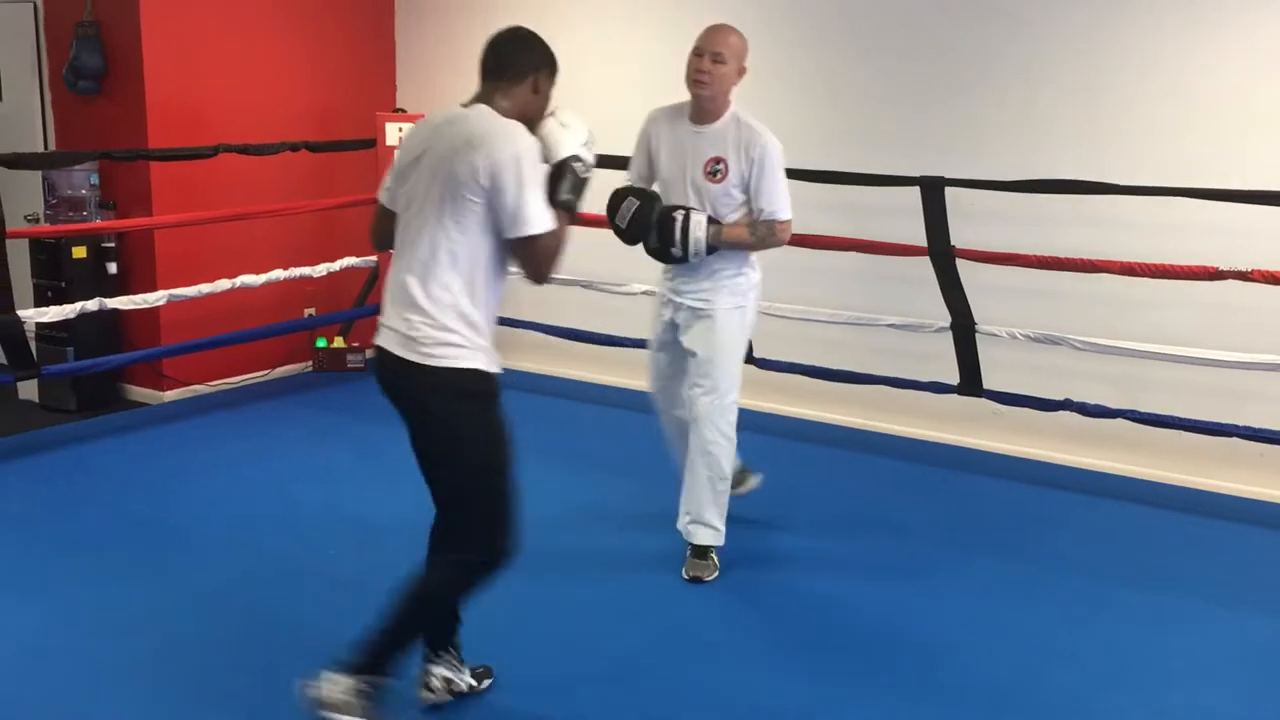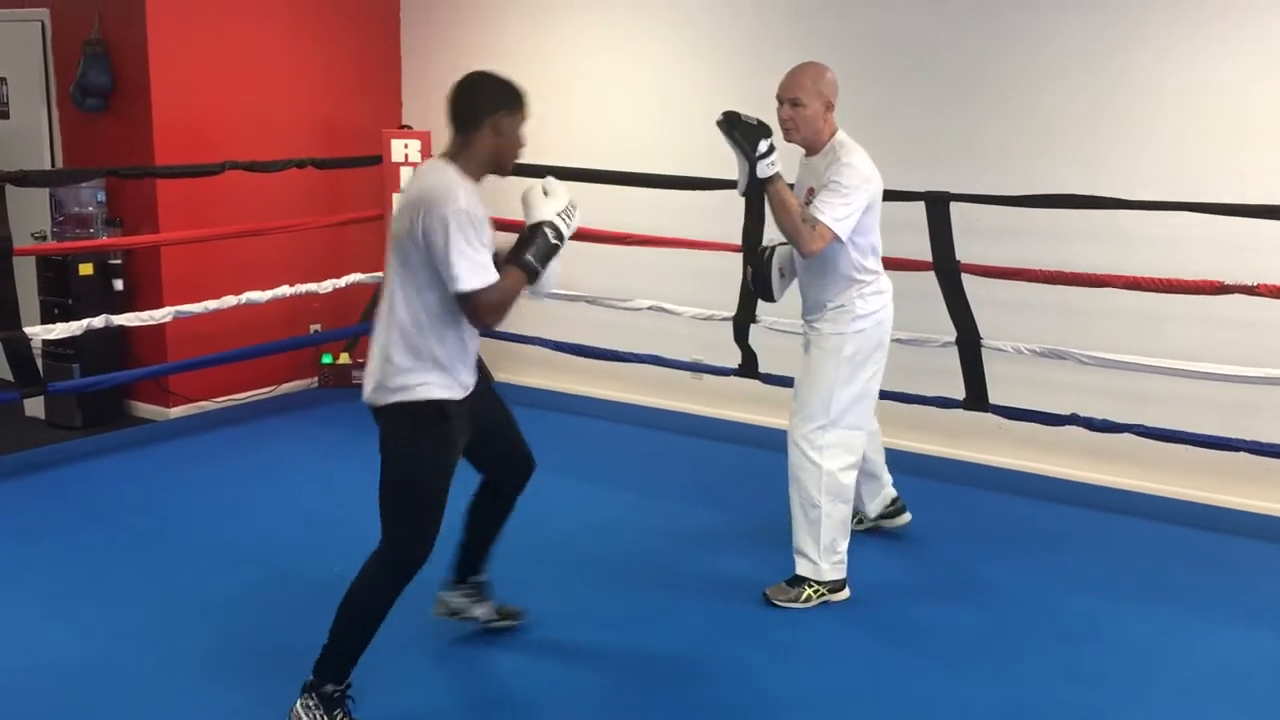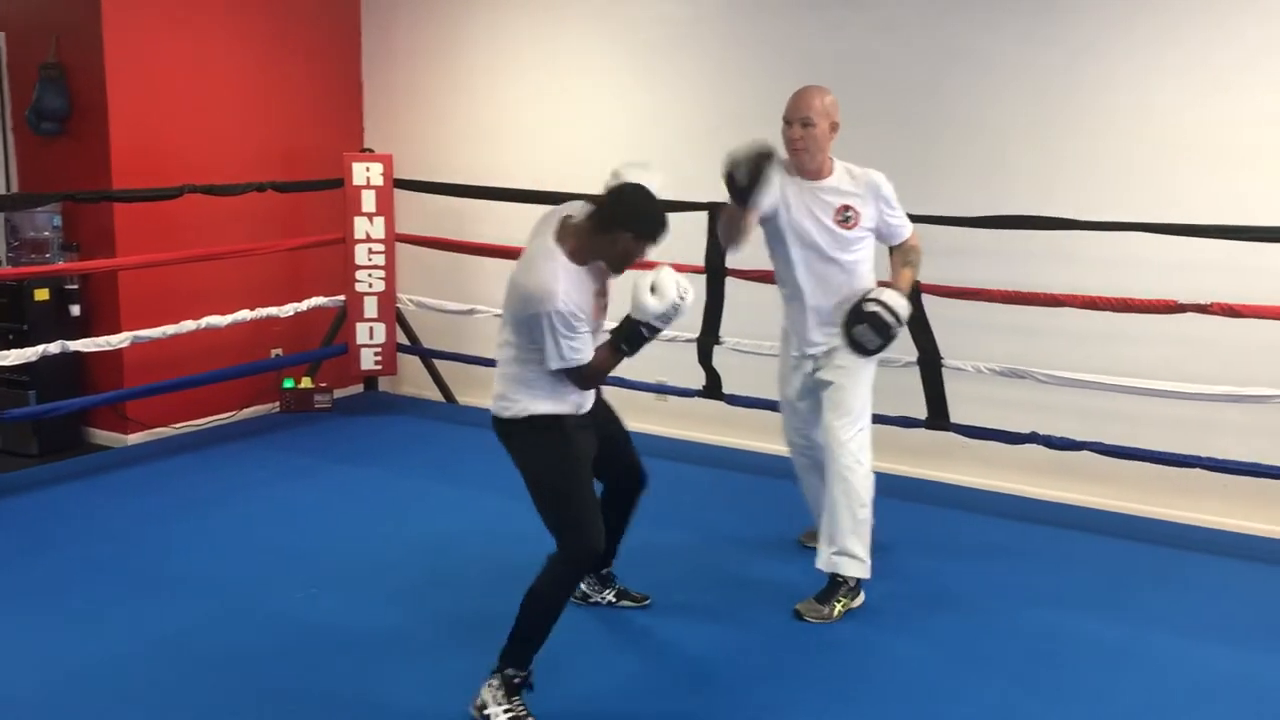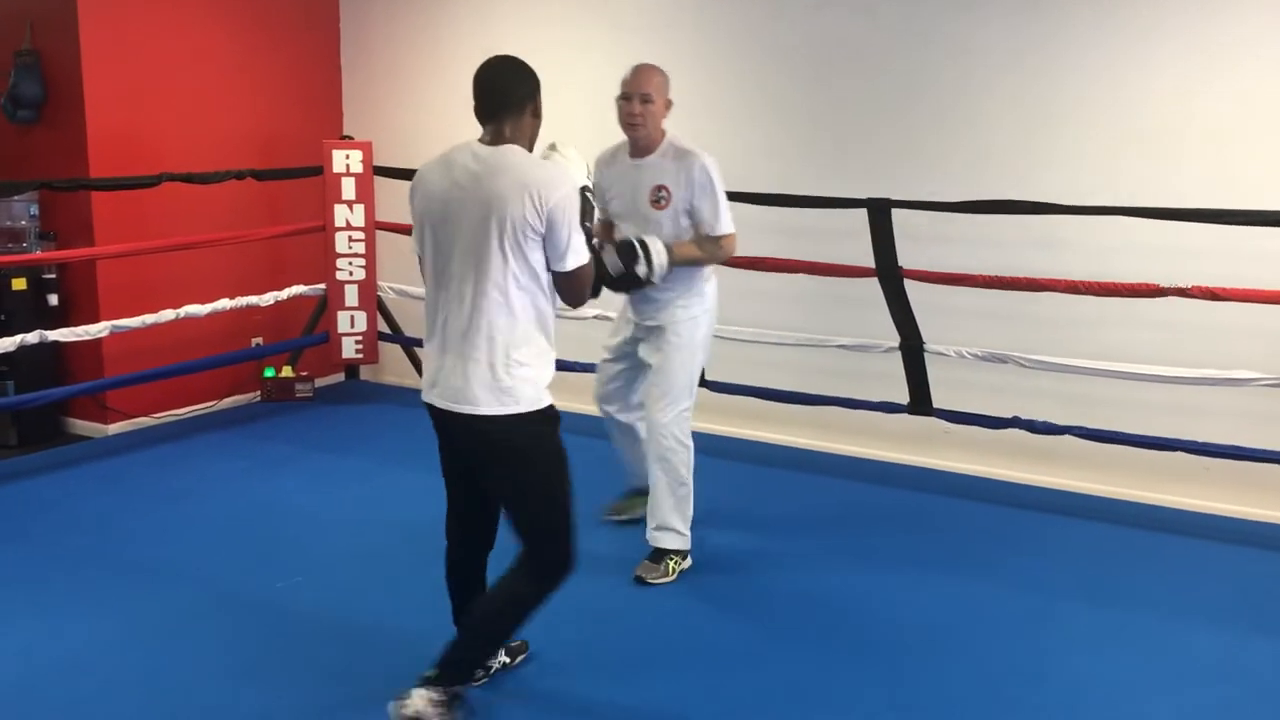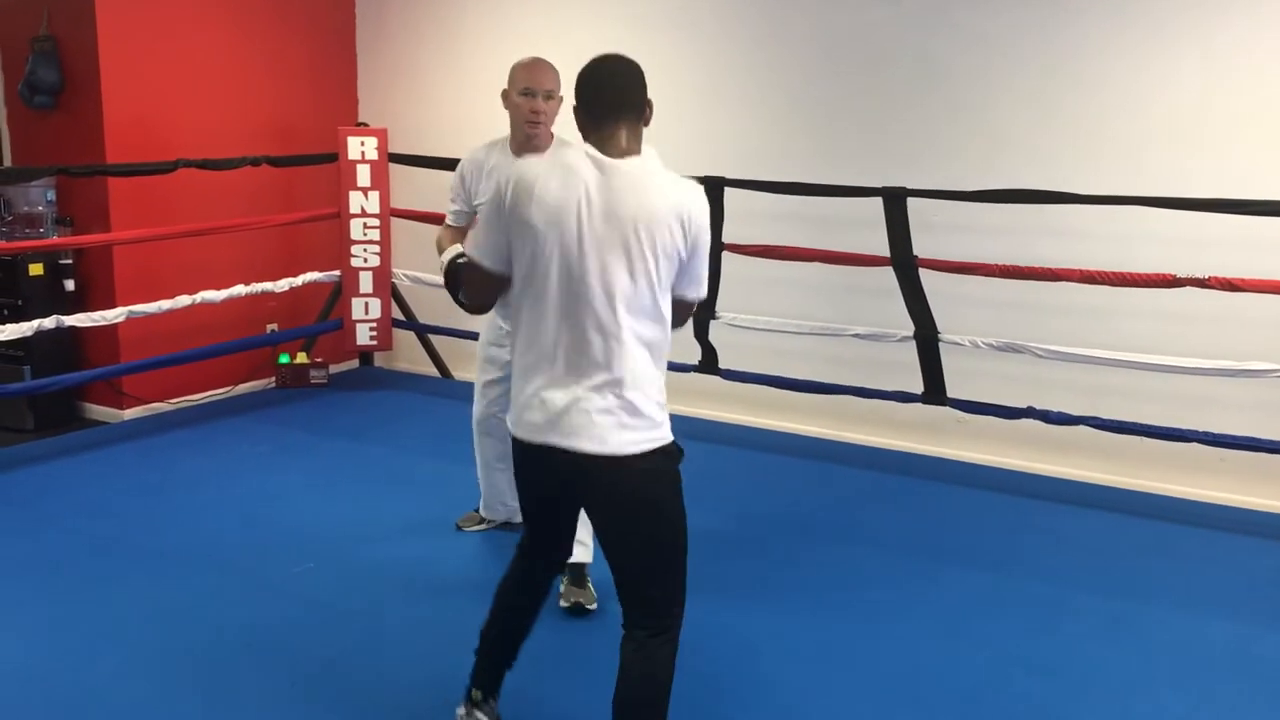
dt=1s
person 1, frame 1
left shoulder: (426, 132)
right shoulder: (514, 146)
left elbow: (385, 233)
right elbow: (539, 265)
right wrist: (567, 182)
left hip: (402, 351)
right hip: (447, 366)
left knee: (460, 513)
right knee: (482, 543)
left ankle: (440, 659)
person 1, frame 2
left shoulder: (439, 181)
right shoulder: (453, 202)
right elbow: (488, 309)
left wrist: (515, 259)
right wrist: (540, 241)
left hip: (454, 377)
right hip: (418, 394)
left knee: (512, 468)
right knee: (403, 550)
left ankle: (465, 589)
person 1, frame 3
left shoulder: (571, 217)
right shoulder: (552, 290)
left elbow: (597, 273)
right elbow: (582, 375)
right wrist: (640, 325)
left hip: (572, 402)
right hip: (537, 415)
left knee: (628, 477)
right knee: (579, 541)
left ankle: (596, 581)
person 1, frame 4
left shoulder: (432, 177)
right shoulder: (546, 184)
right elbow: (578, 289)
right wrist: (578, 222)
left hip: (445, 391)
right hip: (510, 402)
left knee: (469, 529)
right knee: (548, 557)
left ankle: (480, 651)
person 1, frame 5
left shoulder: (521, 182)
right shoulder: (683, 200)
left elbow: (478, 295)
left hip: (537, 426)
right hip: (629, 441)
left knee: (537, 558)
right knee: (653, 620)
person 2, frame 1
left shoulder: (755, 142)
right shoulder: (659, 124)
left elbow: (778, 230)
right elbow: (637, 188)
left wrist: (707, 233)
right wrist: (632, 207)
left hip: (724, 295)
right hip: (673, 285)
left knee: (710, 413)
right knee: (672, 396)
left ankle: (703, 537)
right ankle: (731, 473)
person 2, frame 2
left shoulder: (848, 167)
right shoulder: (812, 158)
left elbow: (811, 240)
left wrist: (765, 172)
right wrist: (784, 259)
left hip: (852, 317)
right hip: (833, 313)
left knee: (817, 434)
right knee: (846, 420)
left ankle: (823, 573)
right ankle: (881, 502)
person 2, frame 3
left shoulder: (868, 186)
right shoulder: (773, 184)
left elbow: (906, 245)
right elbow: (730, 239)
left wrist: (892, 297)
right wrist: (739, 202)
left hip: (853, 340)
right hip: (798, 341)
left knee: (845, 448)
right knee: (803, 439)
left ankle: (848, 574)
right ankle: (832, 523)
person 2, frame 4
left shoulder: (693, 165)
right shoulder: (608, 163)
left elbow: (724, 245)
left wrist: (661, 254)
right wrist: (603, 255)
left hip: (683, 310)
right hip: (636, 308)
left knee: (664, 421)
right knee: (612, 398)
left ankle: (671, 543)
right ankle: (643, 485)
person 2, frame 5
right shoulder: (477, 164)
right elbow: (452, 231)
right hip: (502, 317)
right knee: (490, 419)
left ankle: (575, 564)
right ankle: (501, 508)
